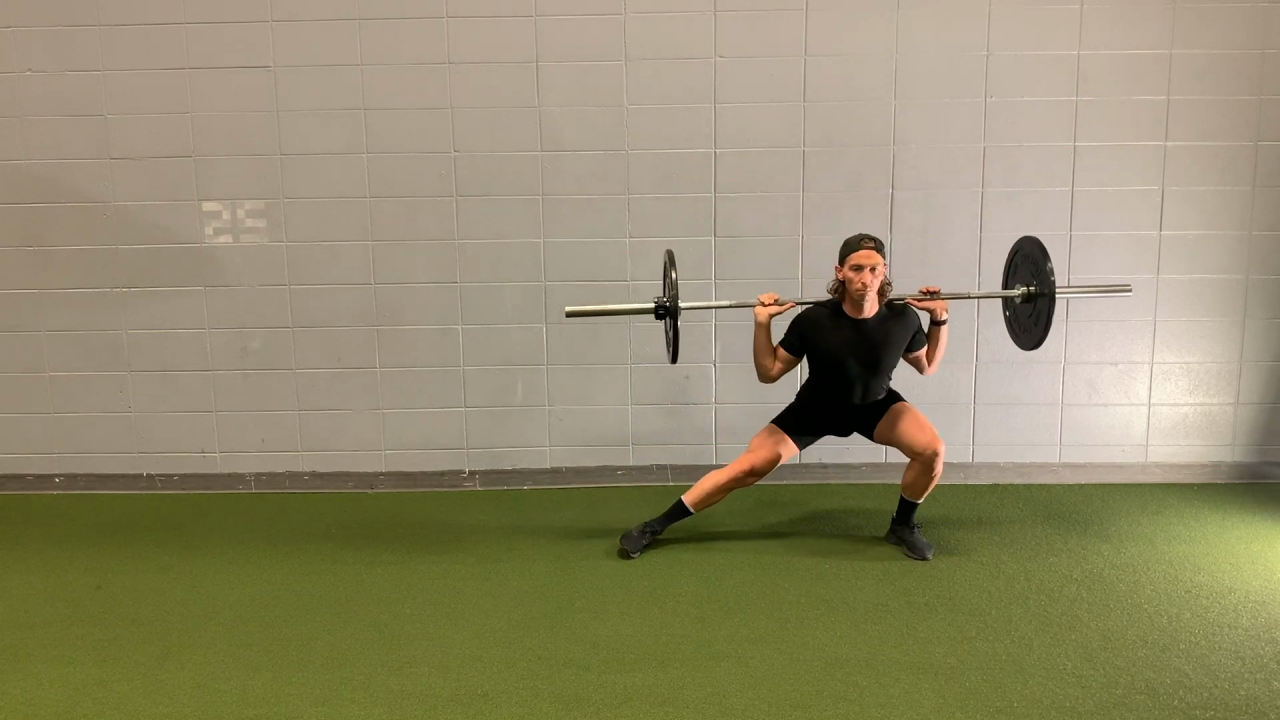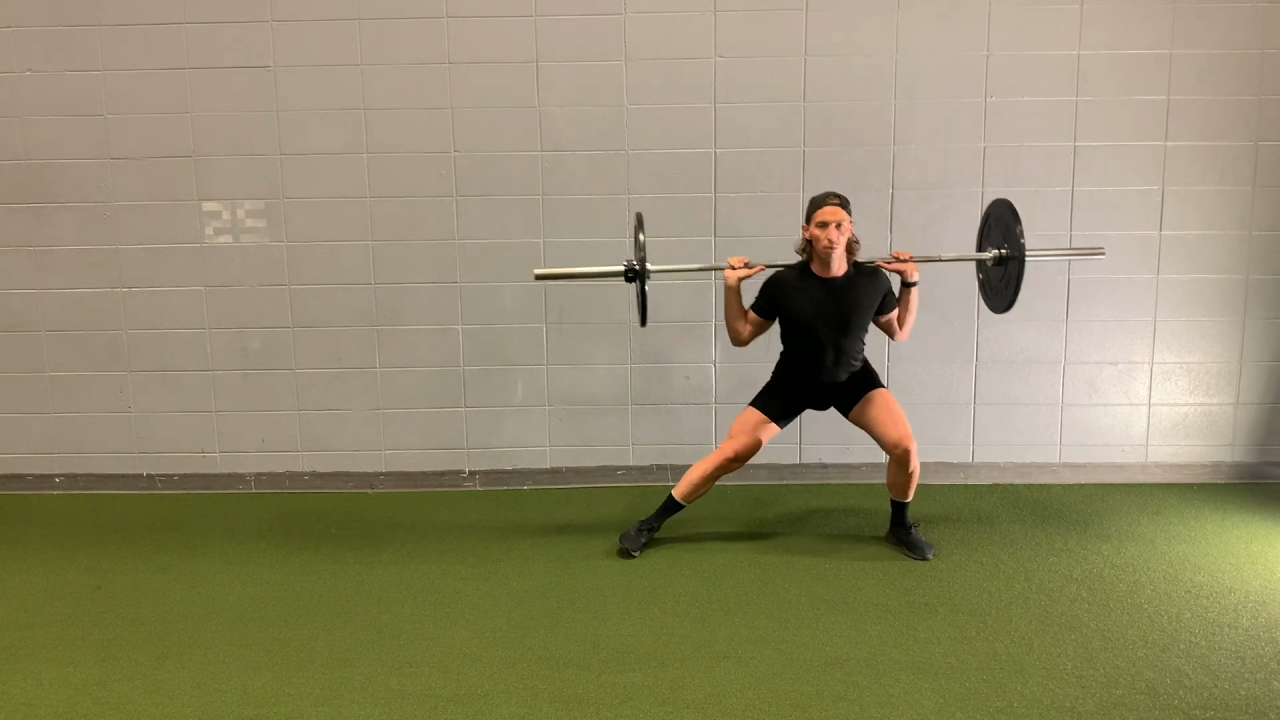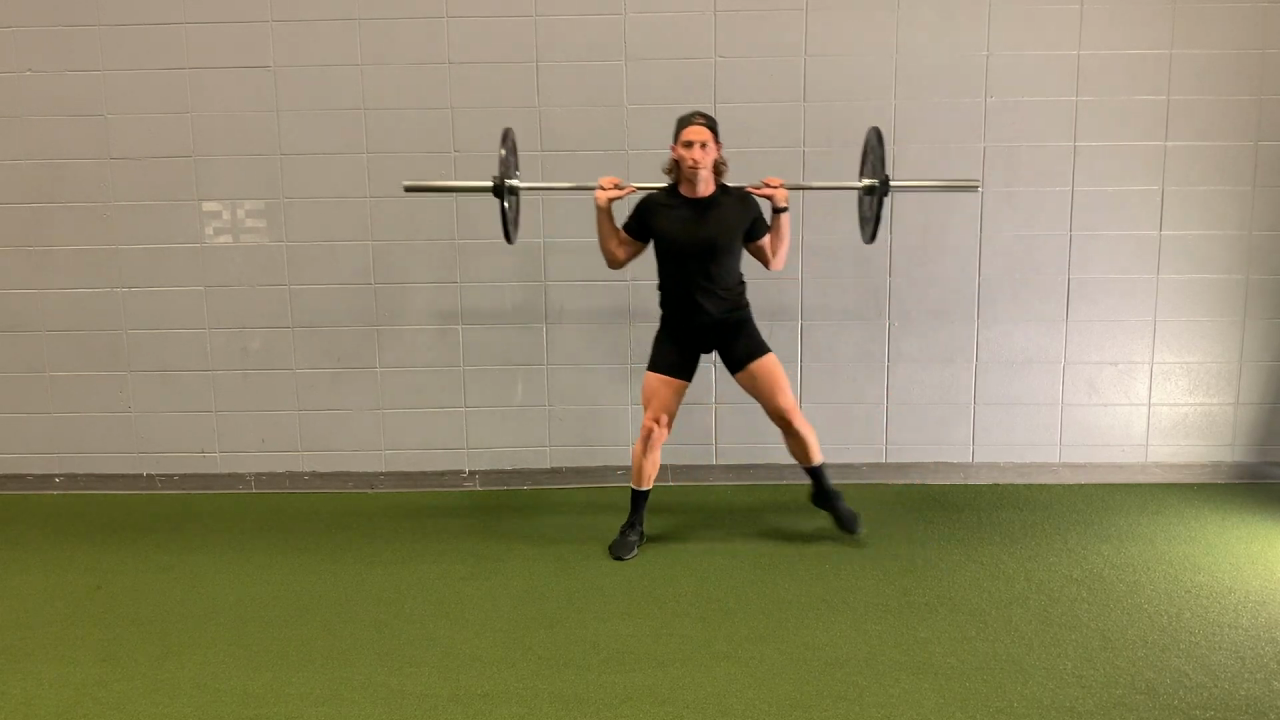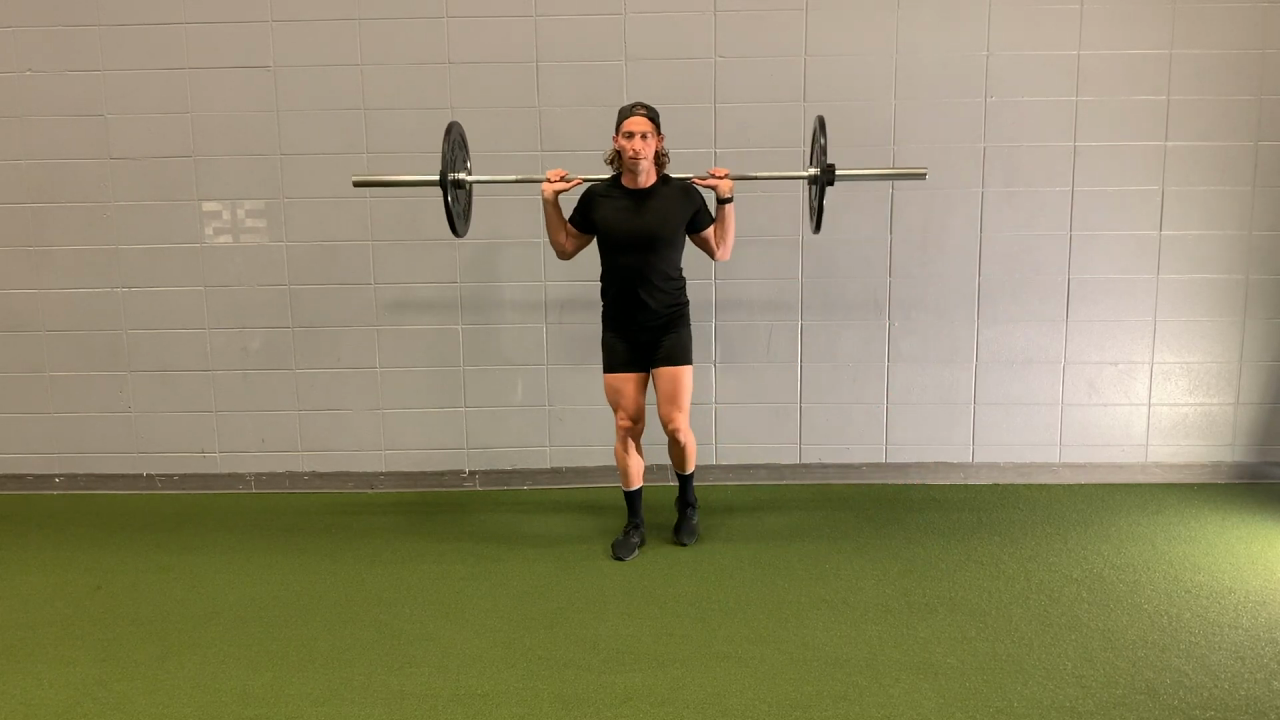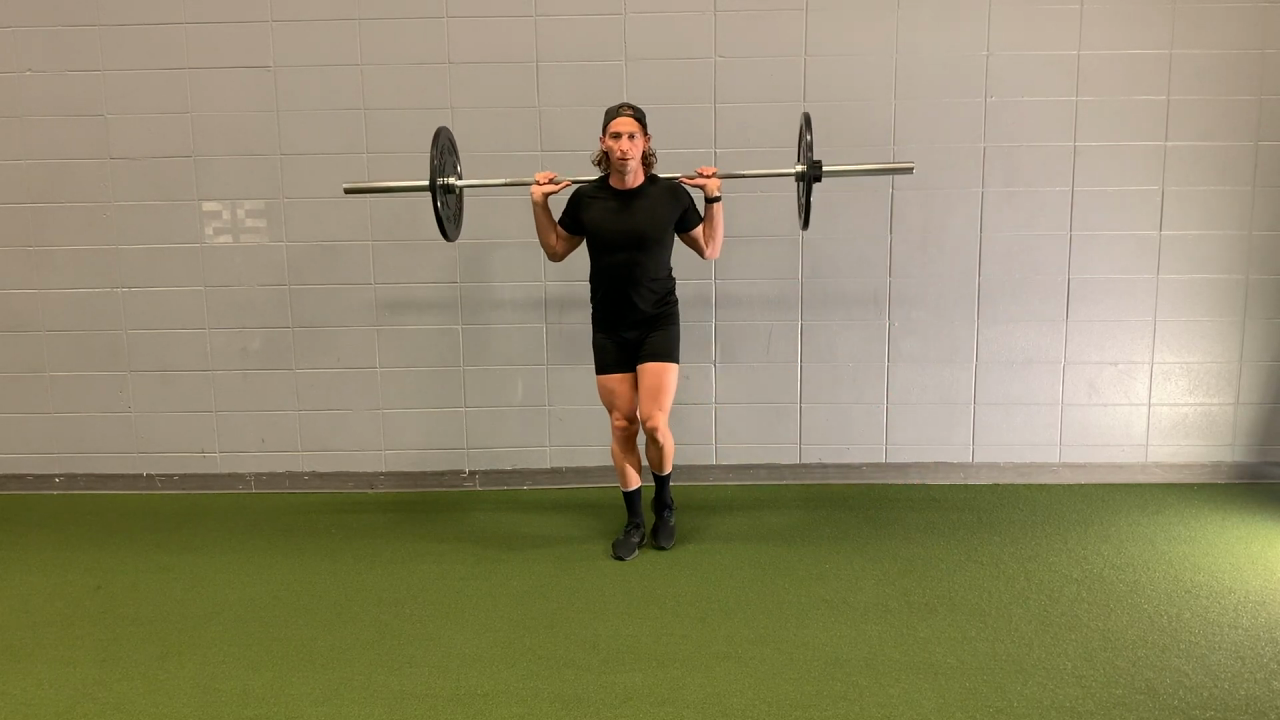
dt=0.5s
person 1, frame 1
left shoulder: (903, 318)
right shoulder: (814, 320)
left elbow: (926, 365)
right elbow: (769, 372)
left wrist: (939, 321)
right wrist: (762, 324)
left hip: (874, 404)
right hip: (814, 408)
left knee: (931, 450)
right knee: (746, 468)
left ankle: (903, 526)
right ankle: (655, 526)
person 1, frame 2
left shoulder: (870, 279)
right shoulder: (783, 284)
left elbow: (898, 331)
right elbow: (741, 335)
left wrist: (910, 283)
right wrist: (732, 287)
left hip: (851, 377)
right hip: (792, 382)
left knee: (903, 445)
right knee: (731, 453)
left ankle: (901, 526)
right ankle: (651, 524)
person 1, frame 3
left shoulder: (739, 203)
right shoulder: (654, 206)
left elbow: (773, 260)
right elbow: (616, 258)
left wrist: (780, 209)
right wrist: (603, 209)
left hip: (734, 323)
right hip: (677, 329)
left knee: (787, 412)
right knee: (653, 427)
left ankle: (824, 490)
right ankle: (634, 523)
person 1, frame 4
left shoulder: (683, 195)
right shoulder: (597, 197)
left elbow: (720, 251)
right elbow: (565, 249)
left wrist: (725, 200)
right wrist: (549, 201)
left hip: (670, 322)
right hip: (619, 327)
left knee: (676, 425)
right knee: (627, 425)
left ankle: (687, 500)
right ankle: (634, 523)
person 1, frame 5
left shoulder: (671, 194)
right shoulder: (585, 199)
left elbow: (709, 249)
right elbow: (556, 250)
left wrist: (713, 197)
right wrist: (539, 203)
left hip: (658, 322)
right hip: (609, 328)
left knee: (655, 423)
right knee: (623, 426)
left ankle: (664, 502)
right ankle: (634, 522)
